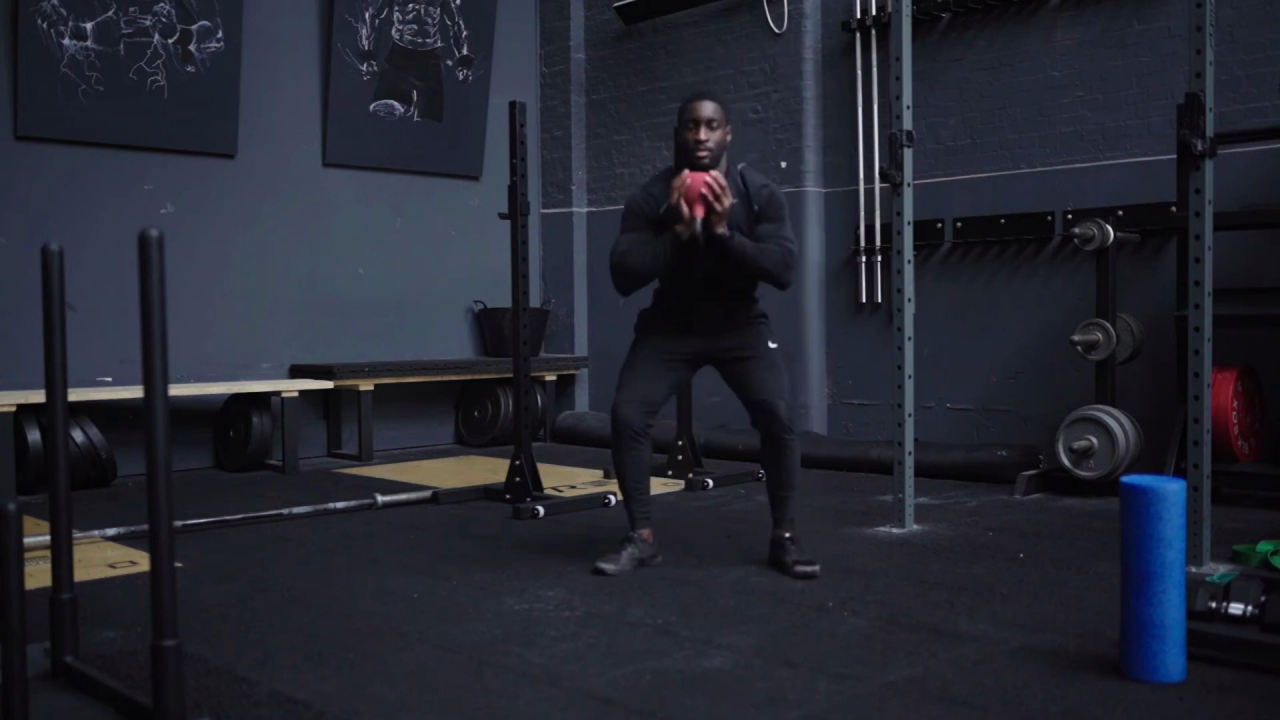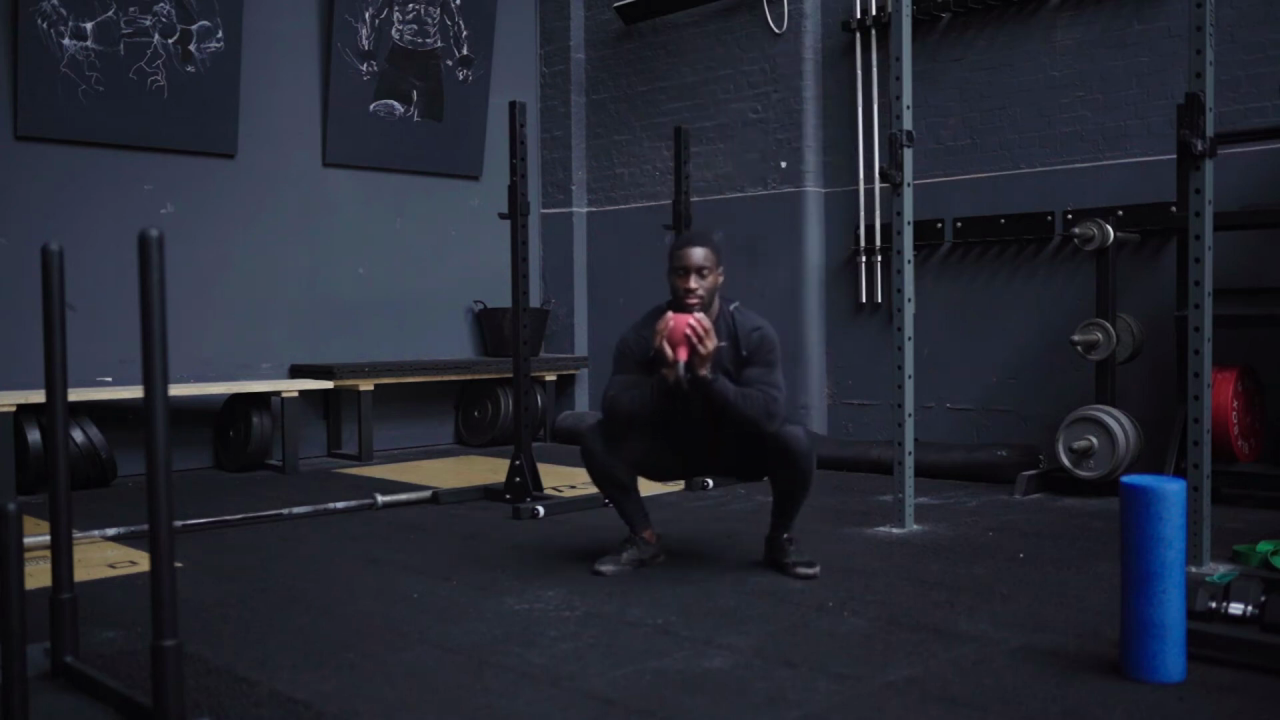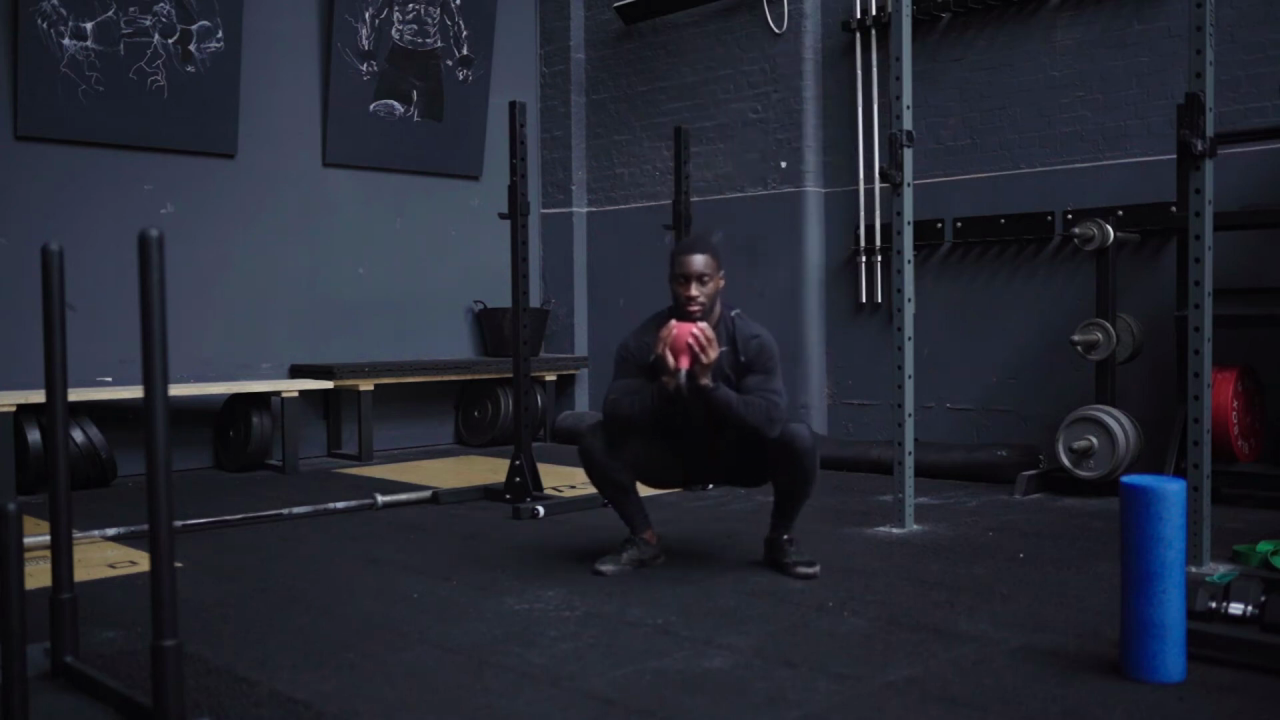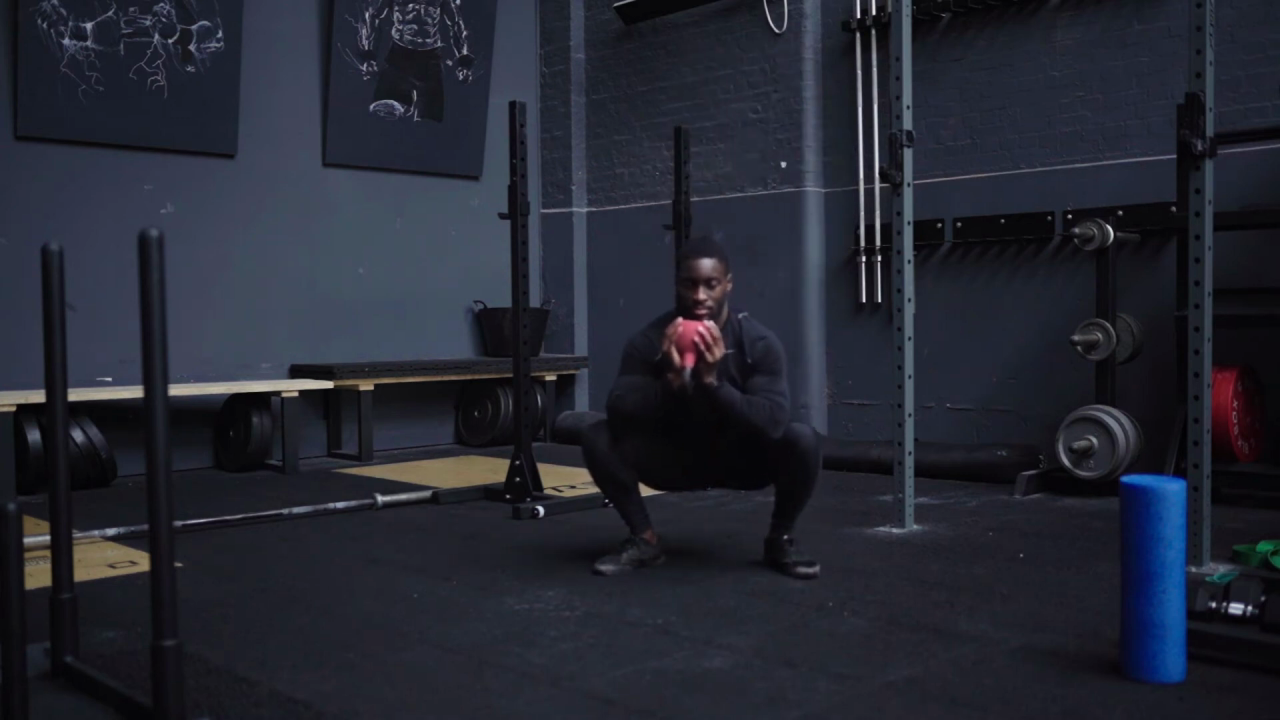
dt=1s
person 1, frame 1
left shoulder: (759, 192)
right shoulder: (652, 197)
left elbow: (783, 270)
right elbow: (624, 277)
left wrist: (723, 231)
right wrist: (678, 232)
left hip: (739, 325)
right hip: (669, 329)
left knee: (777, 416)
right knee: (628, 416)
left ankle: (783, 537)
right ankle: (642, 537)
person 1, frame 2
left shoulder: (754, 332)
right shoulder: (640, 336)
left elbow: (768, 416)
right elbow: (615, 415)
left wrist: (708, 374)
right wrist: (665, 376)
left hip: (737, 446)
right hip: (671, 446)
left knee: (793, 442)
right knee: (597, 441)
left ankle: (780, 540)
right ankle: (644, 539)
person 1, frame 3
left shoulder: (753, 340)
right shoulder: (642, 341)
left elbow: (770, 420)
right elbow: (616, 417)
left wrist: (708, 383)
right wrist: (665, 384)
left hip: (736, 455)
right hip: (672, 455)
left knee: (798, 440)
right knee: (596, 441)
left ankle: (780, 541)
right ankle: (644, 540)
person 1, frame 4
left shoulder: (759, 342)
right shoulder: (648, 341)
left elbow: (774, 422)
right elbow: (619, 414)
left wrist: (713, 381)
right wrist: (671, 380)
left hip: (740, 459)
right hip: (676, 458)
left knee: (802, 440)
right knee: (598, 438)
left ankle: (780, 541)
right ankle: (644, 540)
